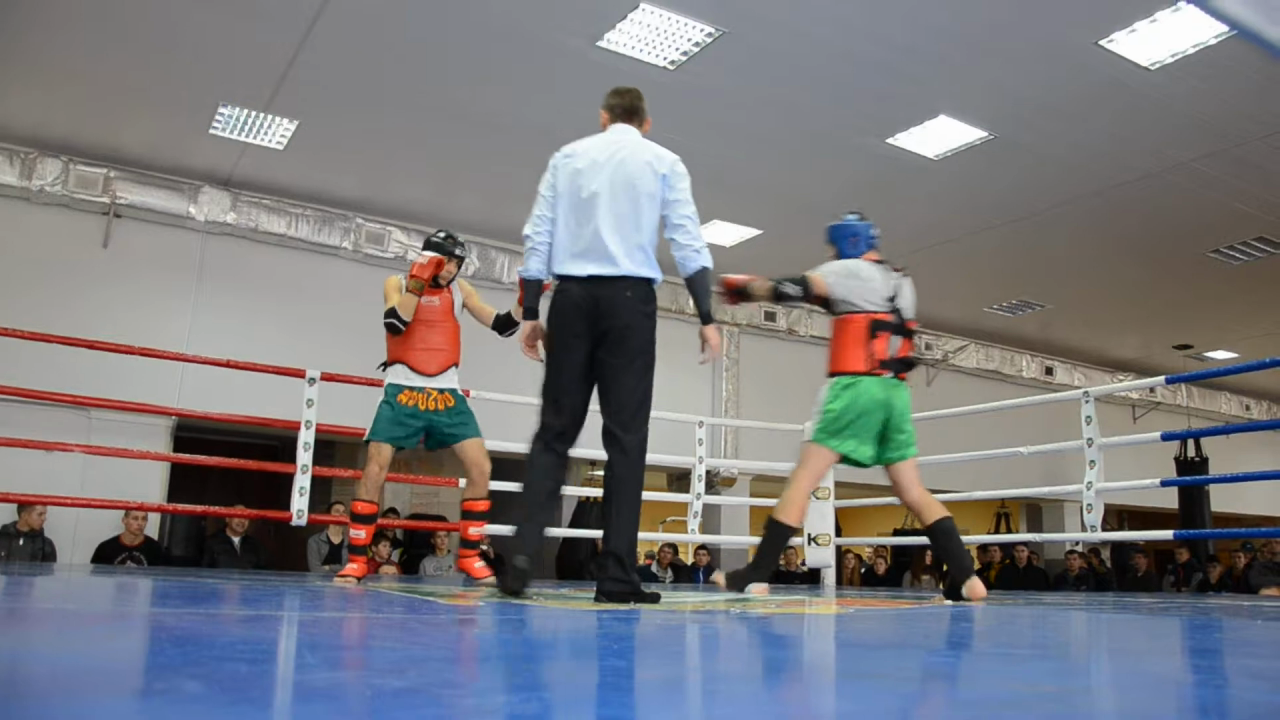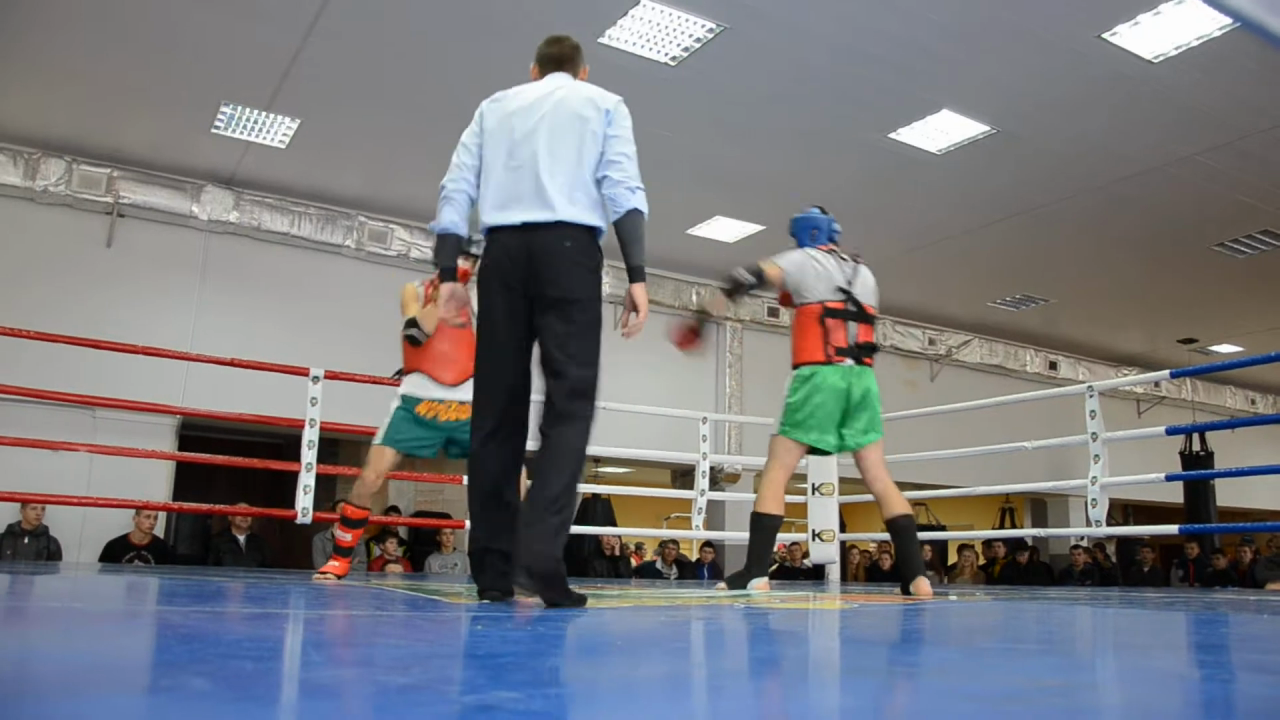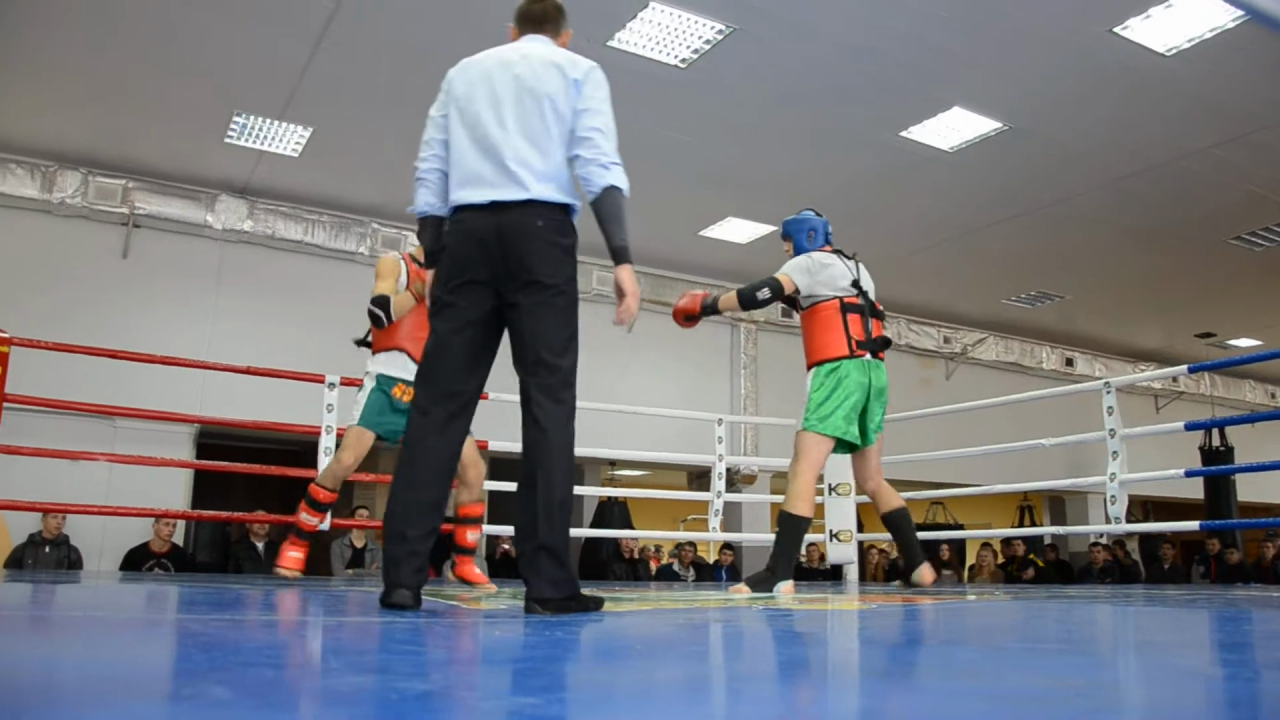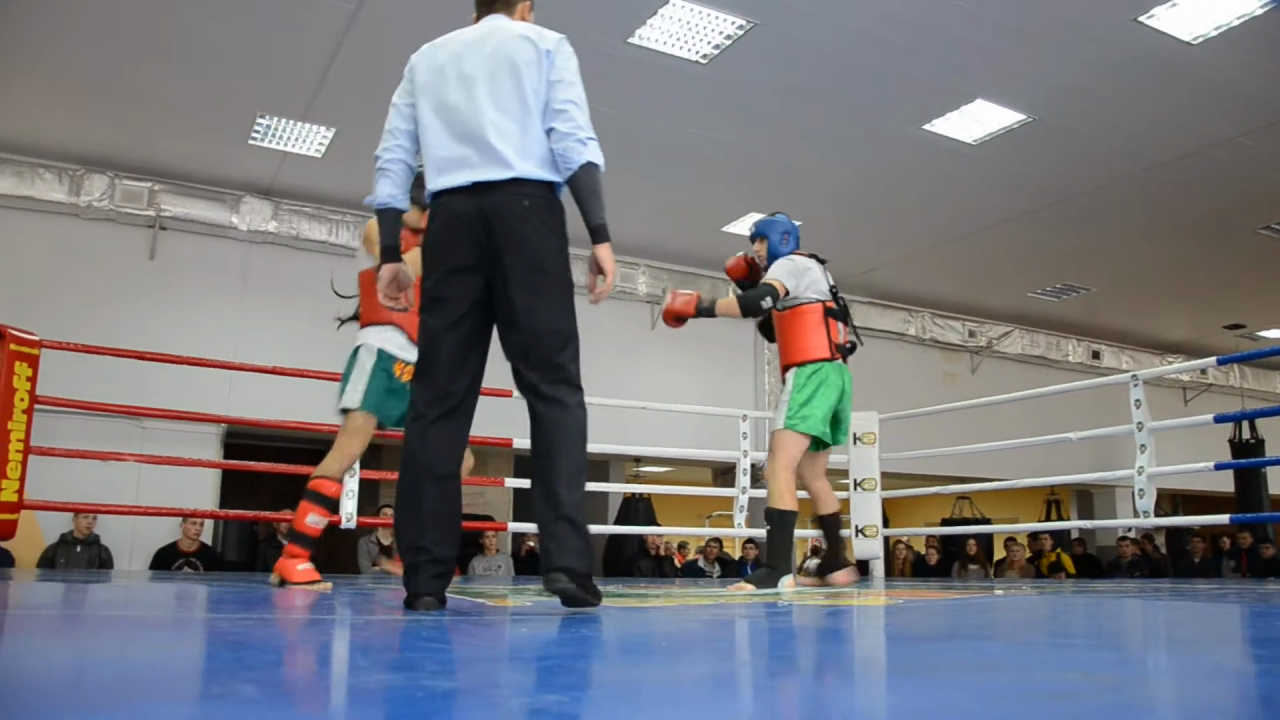
dt=0.7s
person 1, frame 1
left shoulder: (567, 156)
right shoulder: (663, 161)
left elbow: (537, 238)
right elbow: (688, 241)
left wrist: (529, 312)
right wrist: (706, 317)
left hip: (572, 298)
right hip: (629, 299)
left knee: (555, 428)
right knee: (626, 436)
left ankle: (526, 549)
right ankle: (616, 576)
person 1, frame 2
left shoulder: (495, 105)
right shoulder: (604, 103)
left elbow: (456, 190)
right elbow: (623, 190)
left wrist: (448, 276)
right wrist: (636, 275)
left hip: (504, 251)
right hip: (568, 249)
left knee: (497, 408)
right knee: (569, 401)
left ankle: (493, 570)
right ankle: (539, 554)
person 1, frame 3
left shoulder: (465, 71)
right shoulder: (579, 69)
left elbow: (430, 171)
right elbow: (598, 165)
left wrist: (432, 258)
right wrist: (621, 259)
left hip: (469, 233)
right hip: (540, 231)
left knee: (439, 400)
right knee: (547, 401)
left ankle: (403, 574)
right ankle: (547, 582)
person 1, frame 4
left shoulder: (427, 57)
left elbow: (392, 159)
right elbow: (573, 140)
left wrist: (390, 254)
right wrist: (599, 234)
left hip: (452, 218)
right hip: (526, 210)
left knee: (440, 394)
right knee: (553, 386)
left ankle: (425, 579)
right ankle: (565, 560)
person 2, frame 1
left shoulder: (847, 271)
right shoulder: (902, 283)
left elbow: (794, 287)
left wrist: (745, 288)
right wrist: (831, 298)
left hip: (854, 388)
right hip: (894, 391)
left knee: (801, 480)
right knee: (914, 493)
left ankle: (757, 573)
right ankle: (965, 577)
person 2, frame 2
left shoulder: (802, 260)
right shoulder: (864, 275)
left elbow: (747, 280)
left wrist: (701, 318)
left hip: (817, 377)
right hip: (860, 378)
left knee: (775, 475)
right knee: (879, 481)
left ankle: (755, 572)
right ankle: (915, 574)
person 2, frame 3
left shoulder: (809, 262)
right shoulder: (856, 269)
left elbow: (761, 293)
left wrist: (705, 305)
right wrist: (797, 299)
left hip: (837, 372)
right hip: (872, 372)
left knee: (804, 472)
right knee: (872, 480)
left ankle: (778, 574)
right ankle: (917, 562)
person 2, frame 4
left shoulder: (793, 264)
right shoulder: (802, 276)
left elbow: (758, 302)
right elbow: (772, 331)
left wrist: (698, 306)
right wrist: (748, 285)
left hip: (811, 375)
right hip: (830, 376)
left knee: (779, 470)
right knee: (812, 476)
left ankle: (777, 570)
right ankle: (837, 563)
person 3, frame 1
left shoulder: (460, 290)
right shoulder: (397, 283)
left elbow: (503, 326)
right elbow: (395, 324)
right wrist: (419, 279)
left hip: (446, 393)
right hip: (402, 392)
left knee: (480, 468)
right knee: (374, 471)
left ankle: (469, 555)
right ankle: (356, 560)
person 3, frame 2
right shoulder: (415, 291)
right elbow: (414, 335)
right wrist: (444, 291)
left hip: (463, 406)
right hip: (417, 403)
left knee: (510, 478)
right knee: (370, 479)
right ankle: (340, 559)
person 3, frame 3
right shoulder: (394, 263)
right elbow: (380, 314)
right wrist: (422, 284)
right hip: (389, 381)
left knee: (473, 470)
right knee: (345, 460)
left ankle: (465, 562)
right ankle: (296, 543)
person 3, frame 4
right shoulder: (382, 229)
right wrist: (427, 245)
left hip: (419, 368)
right hip: (381, 354)
left knee: (458, 463)
right knee: (350, 445)
right ankle: (292, 558)
